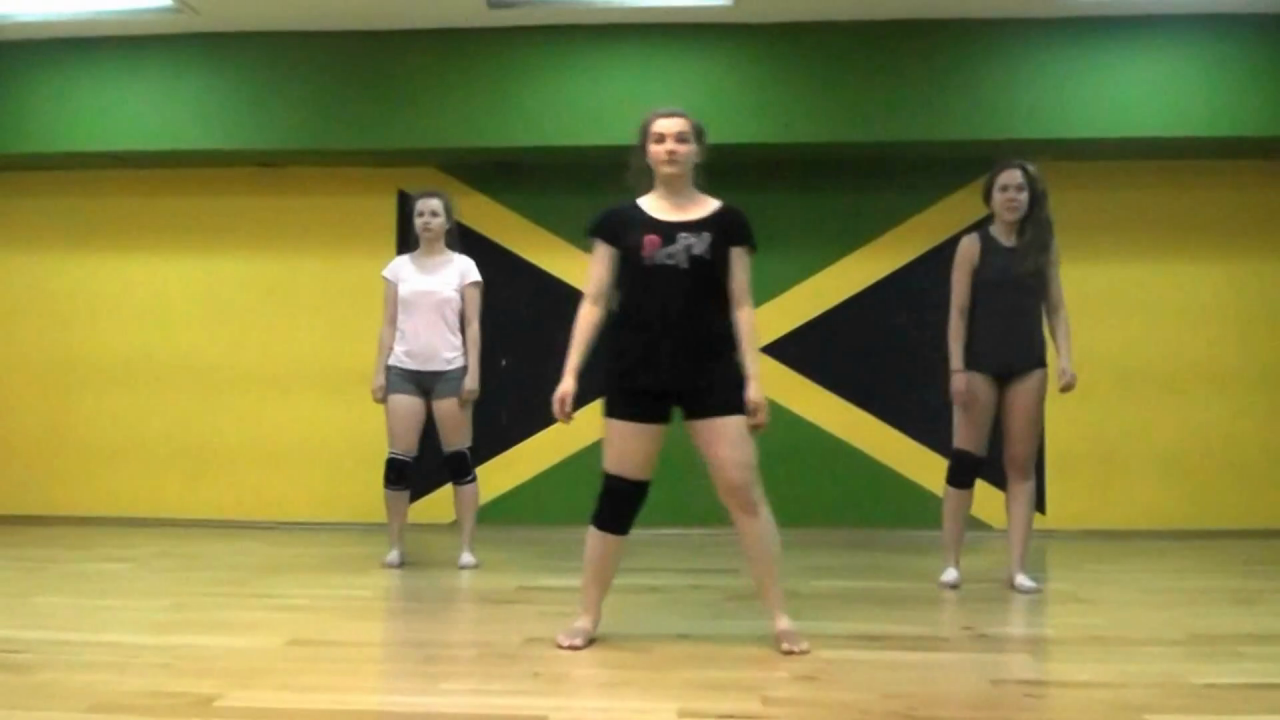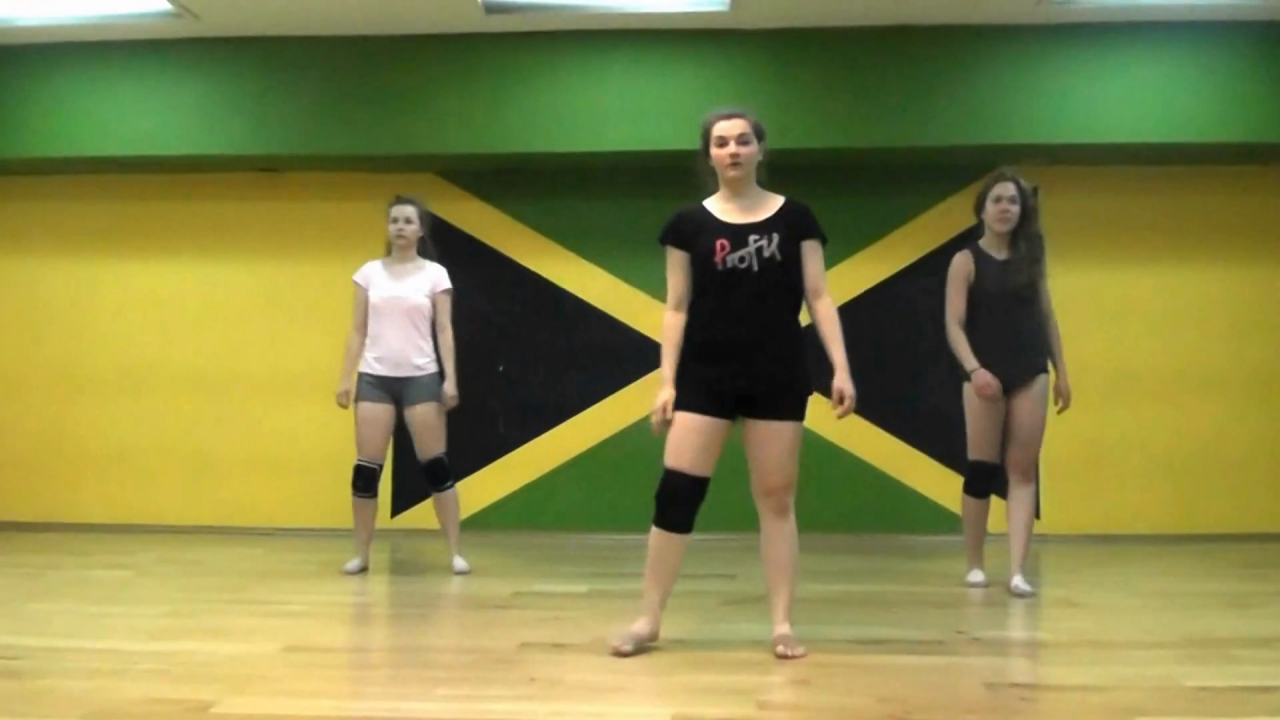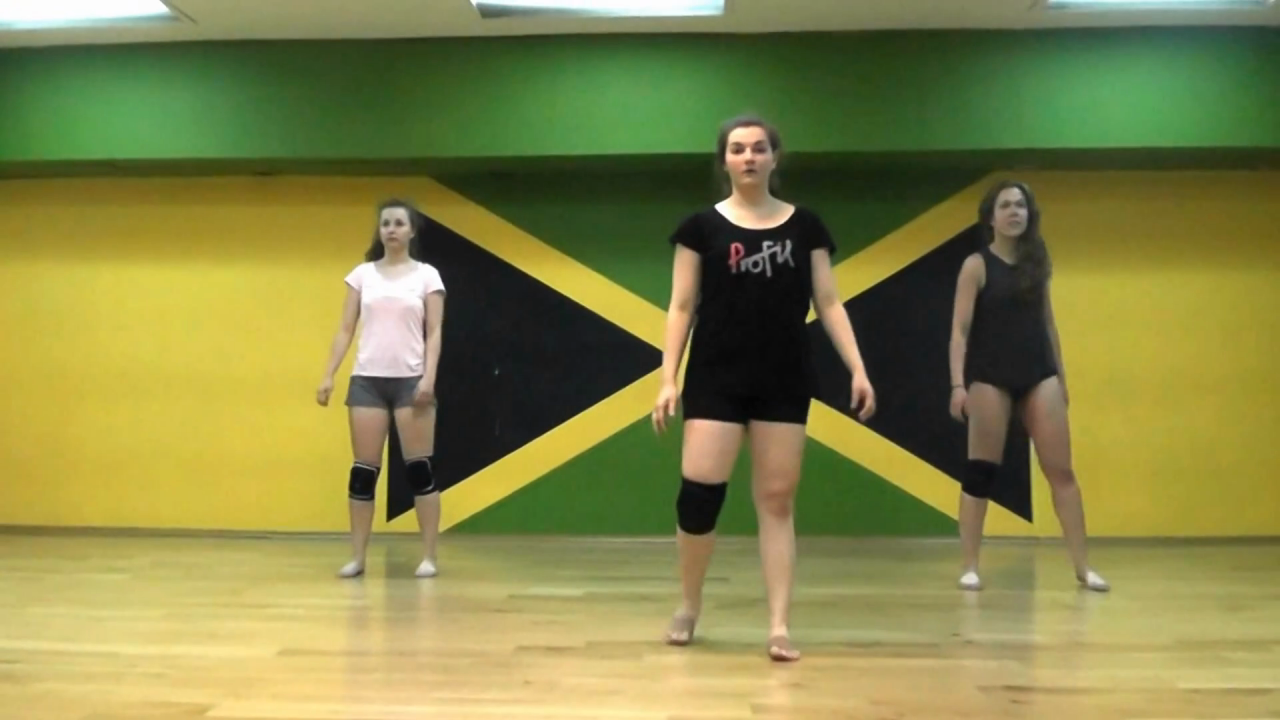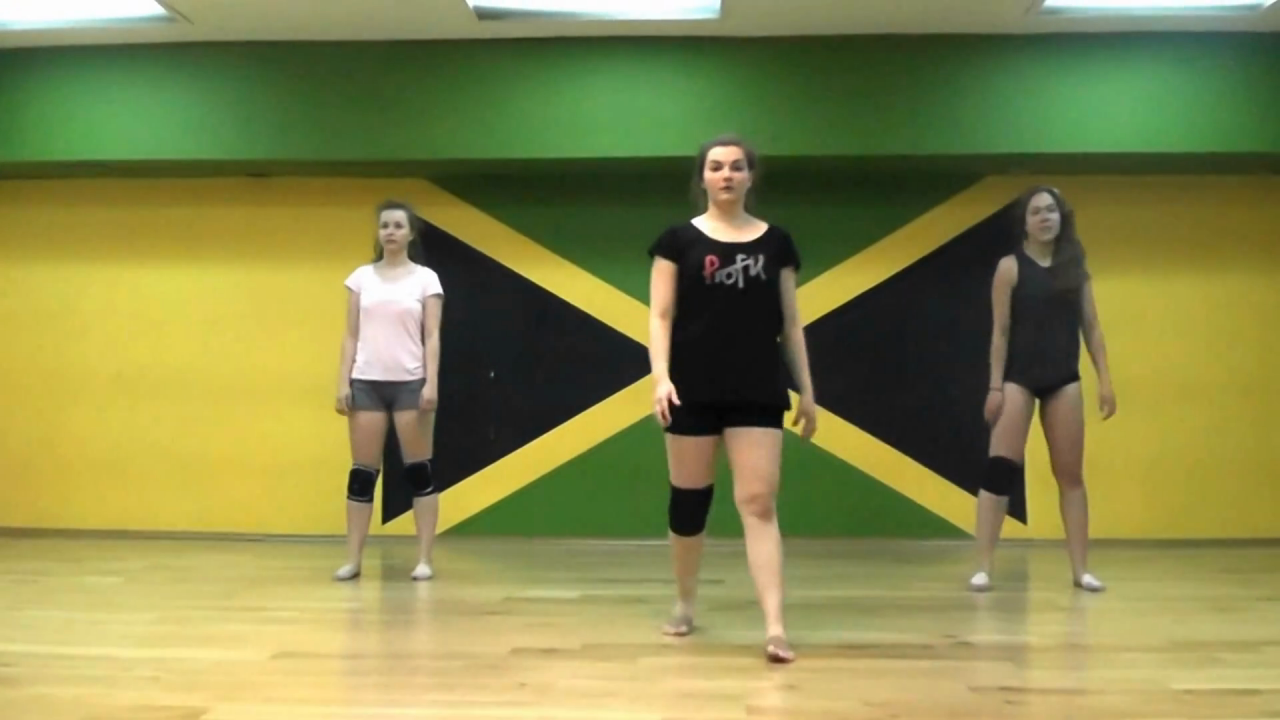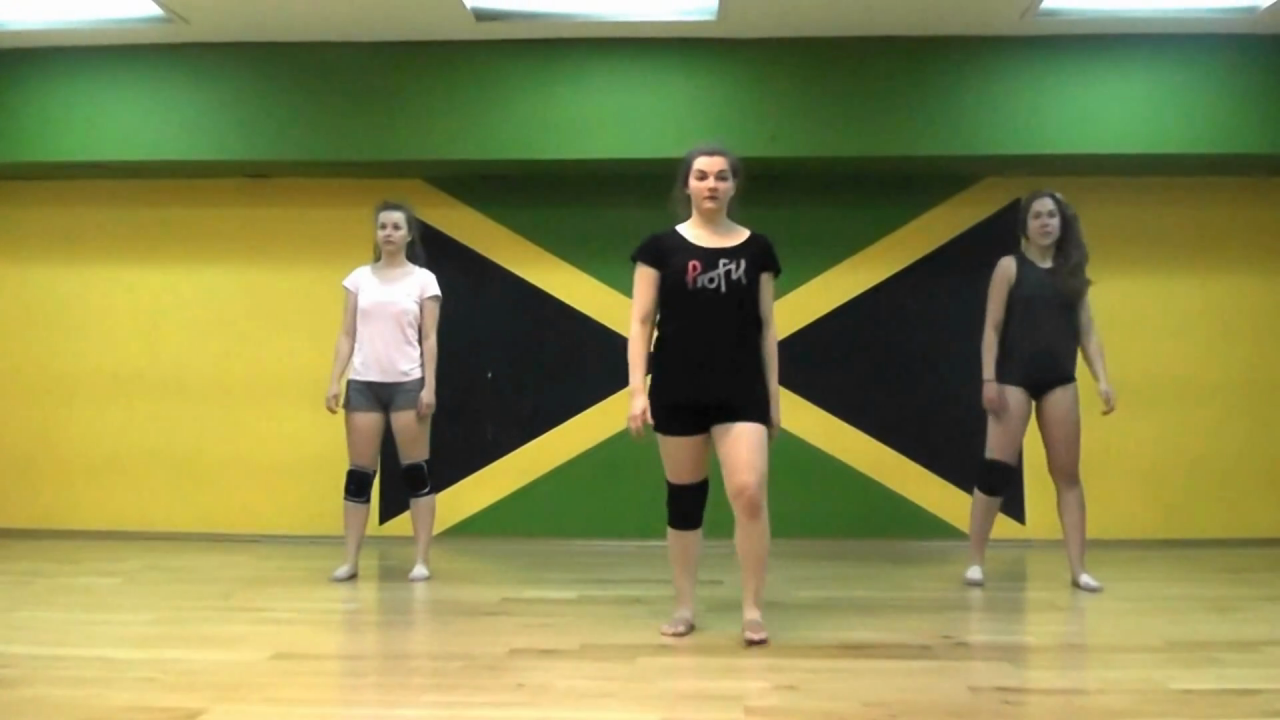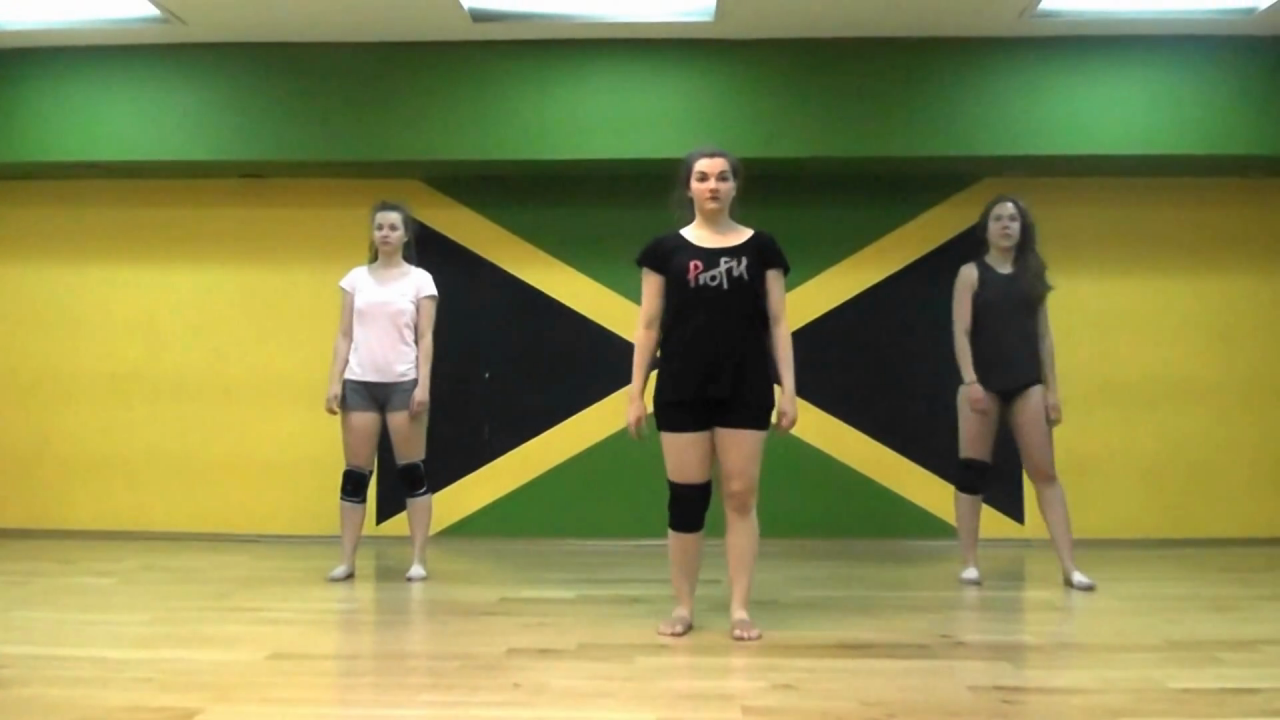
dt=0.3s
person 1, frame 1
left shoulder: (727, 220)
right shoulder: (618, 221)
left elbow: (742, 306)
right elbow: (594, 301)
left wrist: (753, 377)
right wrist: (570, 372)
left hip: (714, 376)
right hip: (637, 377)
left knee: (743, 495)
right knee: (617, 496)
left ankle: (781, 619)
right ankle: (588, 617)
person 1, frame 2
left shoulder: (795, 216)
right shoulder: (689, 224)
left elbow: (819, 297)
right elbow: (677, 308)
left wrist: (841, 368)
right wrist: (666, 380)
left hip: (778, 378)
right hip: (707, 376)
left knee: (776, 499)
right knee: (676, 491)
left ankle: (782, 624)
right ankle: (648, 619)
person 1, frame 3
left shoulder: (805, 225)
right shoulder: (701, 226)
left elbow: (829, 304)
right elbow: (682, 307)
left wrist: (857, 370)
right wrist: (667, 378)
left hip: (784, 382)
right hip: (714, 380)
left knee: (776, 500)
right knee: (700, 492)
left ankle: (779, 626)
right ankle: (688, 605)
person 1, frame 4
left shoulder: (776, 242)
right shoulder: (678, 239)
left elbow: (790, 322)
right elbow: (661, 316)
left wrist: (807, 389)
right wrist: (661, 377)
left hip: (757, 392)
right hip: (693, 389)
left knee: (759, 504)
right knee: (688, 501)
left ankle: (774, 627)
right ankle: (685, 604)
person 1, frame 5
left shoulder: (757, 248)
right shoulder: (661, 246)
left elbow: (766, 327)
right elbow: (642, 323)
left wrist: (773, 393)
right wrist: (637, 390)
left hip: (740, 391)
right hip: (676, 392)
left knee: (749, 494)
right knee: (685, 498)
left ankle: (752, 609)
right ankle: (684, 607)
person 1, frame 6
left shoulder: (762, 247)
right shoulder: (665, 249)
left elbow: (777, 323)
right elbow: (649, 326)
left wrist: (788, 389)
right wrist: (636, 392)
left hip: (745, 390)
right hip: (682, 390)
left knee: (741, 497)
right knee: (686, 498)
left ankle: (740, 608)
right ankle: (682, 606)
person 2, frame 1
left shoulder: (1043, 247)
right shoulder: (972, 246)
left elbow: (1055, 308)
right elbow: (958, 312)
left wrist: (1065, 358)
right wrist: (956, 368)
left hip: (1027, 367)
right hip: (977, 366)
left knee: (1021, 465)
right knee: (966, 460)
left ankle: (1017, 567)
right ankle: (951, 562)
person 2, frame 2
left shoulder: (1032, 257)
right shoulder: (966, 261)
left elbow: (1047, 317)
right elbow: (954, 325)
left wrist: (1061, 373)
right wrist: (975, 370)
left hip: (1030, 374)
right hip: (985, 374)
left knee: (1022, 471)
right knee: (982, 468)
left ankle: (1016, 570)
right ankle: (975, 563)
person 2, frame 3
left shoulder: (1037, 262)
right shoulder: (977, 266)
left elbow: (1047, 322)
right elbow: (961, 330)
left wrist: (1060, 374)
right wrist: (958, 384)
left hip: (1040, 376)
right hip: (991, 378)
left knee: (1060, 470)
right knee: (981, 469)
left ankle: (1083, 567)
right ankle: (970, 566)
person 2, frame 4
left shoulder: (1074, 266)
right shoulder: (1011, 267)
left elbow: (1091, 326)
right elbow: (1000, 331)
left wrist: (1105, 381)
right wrist: (994, 387)
left hip: (1063, 380)
right hip: (1018, 377)
left knee: (1070, 474)
right knee: (1001, 467)
left ankle: (1080, 568)
right ankle: (983, 566)
person 2, frame 5
left shoulder: (1072, 271)
right shoulder: (1009, 266)
left elbow: (1087, 330)
right elbow: (992, 327)
left wrist: (1102, 379)
right wrist: (988, 379)
left hip: (1060, 380)
right hip: (1012, 378)
left knee: (1067, 473)
right knee: (997, 468)
left ankle: (1078, 568)
right ankle: (976, 560)
person 2, frame 6
left shoulder: (1033, 276)
right shoulder: (971, 273)
left elbow: (1043, 337)
right elbow: (961, 333)
left wrist: (1053, 389)
right wrist: (970, 382)
left hip: (1027, 383)
right hip: (983, 381)
left knee: (1044, 472)
right knee: (973, 468)
left ankle: (1069, 566)
right ankle: (970, 562)
person 3, frame 1
left shoulder: (463, 266)
right shoulder: (398, 266)
left elbow: (471, 324)
right elbow: (389, 324)
left wrist: (473, 372)
right wrist: (379, 372)
left hip: (448, 371)
right hip: (404, 371)
left knee: (457, 459)
right knee: (398, 460)
left ankle: (467, 546)
right ankle: (395, 545)
person 3, frame 2
left shoulder: (434, 274)
right shoulder: (369, 273)
left elbow: (444, 330)
right elbow: (357, 331)
left wrist: (450, 379)
right wrist: (346, 377)
left hip: (420, 378)
right hip: (375, 379)
left knee: (435, 465)
right knee: (366, 467)
left ankle: (455, 552)
right ankle: (360, 553)
person 3, frame 3
left shoulder: (427, 275)
right shoulder: (362, 274)
left elbow: (434, 332)
right elbow: (346, 330)
left wrist: (429, 377)
right wrist: (328, 375)
left hip: (410, 380)
right hip: (368, 379)
left knee: (419, 467)
right knee: (364, 469)
left ankle: (429, 556)
right ankle: (357, 556)
person 3, frame 4
left shoulder: (425, 278)
right shoulder: (361, 277)
left elbow: (432, 336)
right elbow: (351, 335)
left wrist: (431, 383)
right wrist: (343, 383)
left hip: (409, 382)
right hip: (367, 383)
left knee: (418, 471)
right knee: (362, 472)
left ankle: (424, 558)
right ankle: (353, 558)
person 3, frame 5
left shoulder: (424, 280)
right shoulder: (359, 278)
left elbow: (429, 339)
right elbow: (347, 334)
left wrist: (429, 386)
right wrist: (335, 382)
left hip: (407, 384)
right hip: (364, 384)
left knee: (415, 471)
right knee: (359, 472)
left ankle: (421, 559)
right ankle: (350, 559)
person 3, frame 6
left shoulder: (420, 280)
right shoulder: (356, 278)
left elbow: (425, 338)
right elbow: (344, 335)
left wrist: (423, 385)
right wrist: (335, 382)
left hip: (403, 383)
right hip: (360, 384)
left knee: (412, 471)
right knee: (355, 473)
left ankle: (418, 559)
right ankle: (347, 559)
